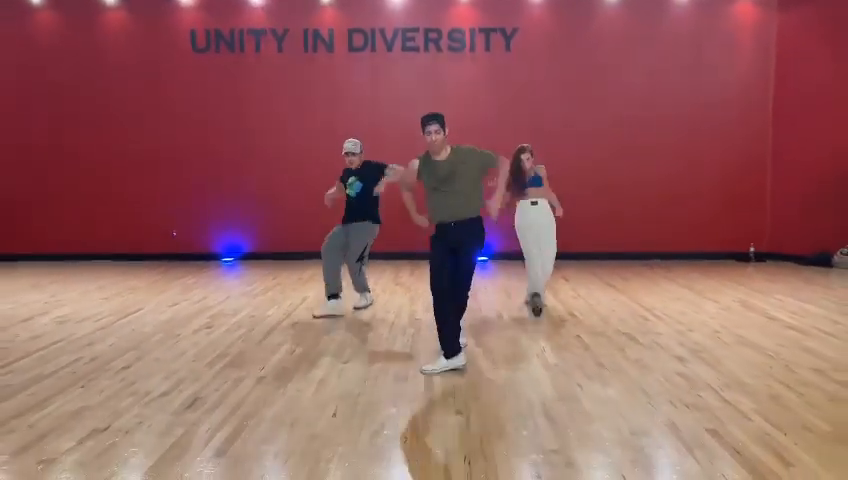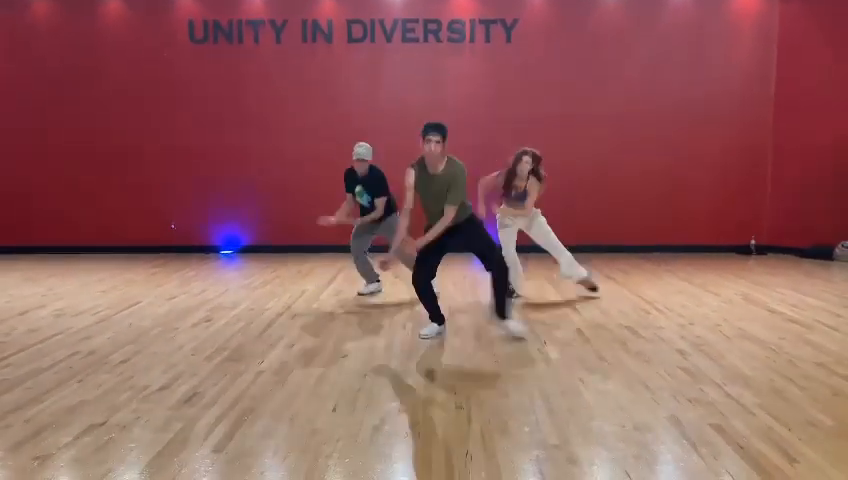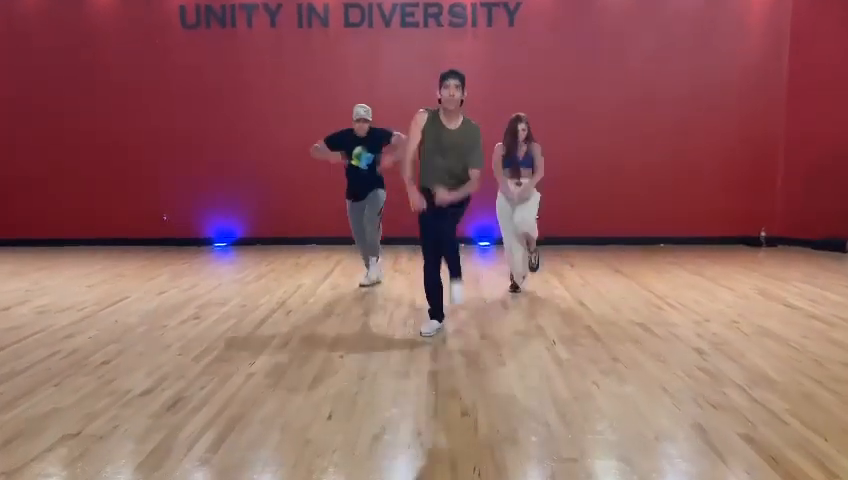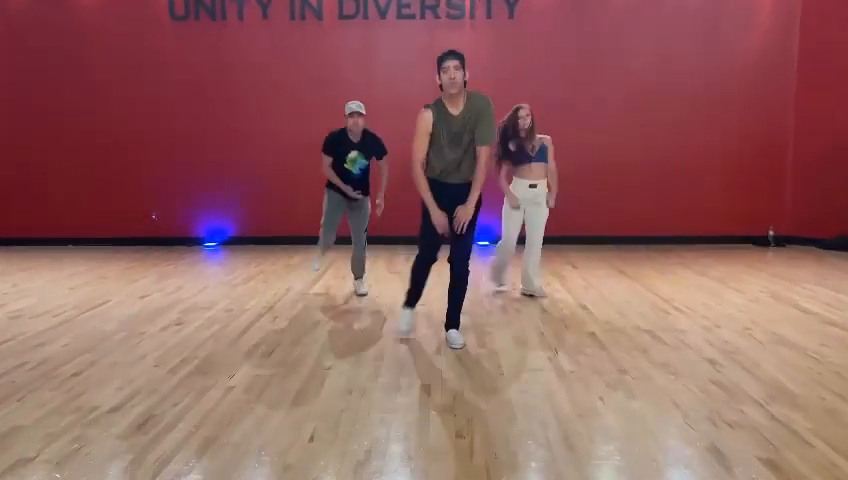
dt=0.7s
person 1, frame 1
left shoulder: (466, 155)
right shoulder: (417, 165)
left elbow: (502, 161)
right elbow: (404, 188)
left wrist: (498, 196)
right wrist: (416, 215)
left hip: (470, 228)
right hip: (442, 231)
left knee: (461, 281)
right knee: (440, 287)
left ankle: (454, 328)
right ankle: (452, 351)
person 1, frame 2
left shoulder: (457, 170)
right shoulder: (413, 172)
left elbow: (449, 216)
right elbow: (406, 212)
left wrist: (421, 241)
right wrist: (393, 252)
left hip: (465, 225)
right hip: (436, 228)
left knee: (498, 265)
right knee: (419, 277)
left ankle: (504, 316)
right ankle: (437, 321)
person 1, frame 3
left shoulder: (472, 132)
right shoulder: (423, 118)
left elbow: (474, 181)
right elbow: (408, 158)
left wrist: (452, 195)
right wrist: (411, 188)
left hip: (455, 196)
right hip: (426, 196)
left knee: (445, 237)
right knee: (430, 259)
left ankle: (455, 276)
right ankle: (436, 316)
person 1, frame 4
left shoulder: (482, 105)
right shoulder: (429, 115)
left elbow: (483, 158)
right elbow: (417, 166)
left wrist: (470, 204)
right wrist: (433, 210)
left hip: (469, 192)
right hip: (437, 190)
left knee: (460, 262)
right knee: (426, 255)
left ankle: (452, 325)
right ankle: (409, 307)
person 2, frame 1
left shoulder: (373, 168)
right shoulder: (346, 173)
left elbow: (399, 171)
right elbow: (338, 188)
left wrist: (383, 181)
right wrist: (331, 193)
left hip: (366, 223)
right hip: (347, 224)
left knee: (354, 260)
right knee: (328, 252)
left ankle: (365, 295)
right ankle: (334, 301)
person 2, frame 2
left shoulder: (378, 177)
right shoulder: (349, 174)
left elbow: (379, 211)
right elbow: (349, 201)
left wrist: (358, 221)
right wrist: (336, 218)
left hip: (386, 217)
right hip: (363, 218)
left knee: (402, 251)
right knee: (356, 250)
right ankle: (373, 282)
person 2, frame 3
left shoulder: (379, 134)
right shoulder: (342, 137)
left elbow: (402, 139)
right elbow: (315, 150)
left wrist: (390, 156)
right wrist: (331, 157)
left hip: (375, 191)
right hip: (354, 194)
left knee: (372, 222)
right knee: (360, 237)
left ankle: (375, 258)
right ankle: (372, 269)
person 2, frame 4
left shoulder: (374, 140)
right shoulder: (334, 138)
left elbow: (383, 167)
right elbow: (325, 167)
left wrist: (381, 196)
right wrist: (344, 187)
left hip: (361, 195)
right hip: (337, 192)
left knee: (359, 239)
right knee: (329, 226)
left ankle: (359, 278)
right ankle: (323, 249)
person 3, frame 1
left shoulder: (540, 171)
right shoulder: (514, 177)
left elbow: (548, 191)
right elbow: (507, 196)
left wrist: (557, 207)
left hip: (544, 214)
right hip: (524, 215)
left knee: (547, 255)
right knee: (533, 255)
left ankle: (536, 293)
right ankle: (534, 293)
person 3, frame 2
left shoulder: (534, 183)
right shoulder: (505, 175)
left elbow: (526, 211)
right elbow: (483, 184)
left wrist: (503, 211)
right wrist: (481, 205)
left hip: (529, 216)
right hip: (507, 217)
left knee: (555, 245)
right knee: (508, 252)
left ankle: (580, 276)
right ankle: (513, 284)
person 3, frame 3
left shoulder: (534, 147)
right shoulder: (501, 148)
left elbow: (540, 172)
right elbow: (497, 172)
left wrist: (527, 188)
right wrist: (509, 194)
left hip: (528, 193)
right hip: (506, 194)
left knee: (523, 221)
right knee: (510, 239)
left ankle: (531, 243)
right ankle: (517, 277)
person 3, frame 4
left shoulder: (545, 141)
right shoulder: (510, 144)
left elbow: (552, 169)
right elbow: (503, 174)
left wrist: (552, 195)
right wrist: (508, 194)
left hip: (540, 194)
right hip: (517, 192)
left knee: (534, 242)
right knee: (508, 240)
left ankle: (531, 285)
right ankle: (497, 277)
